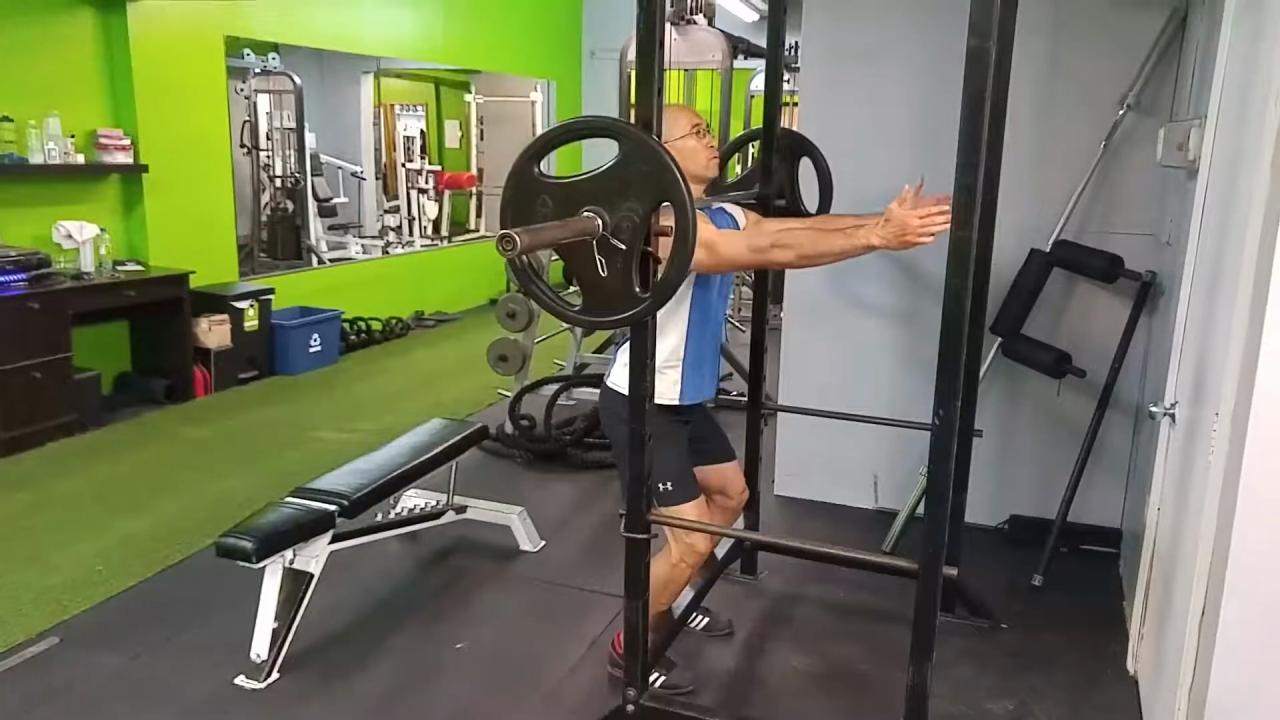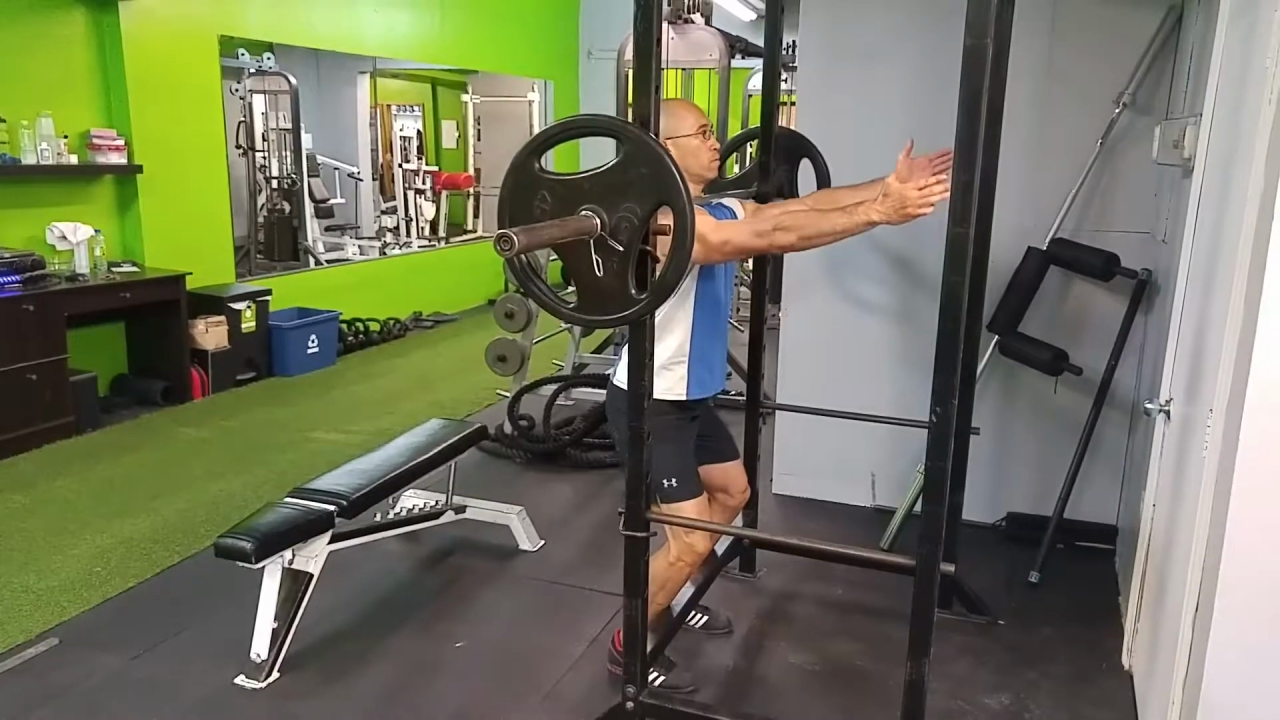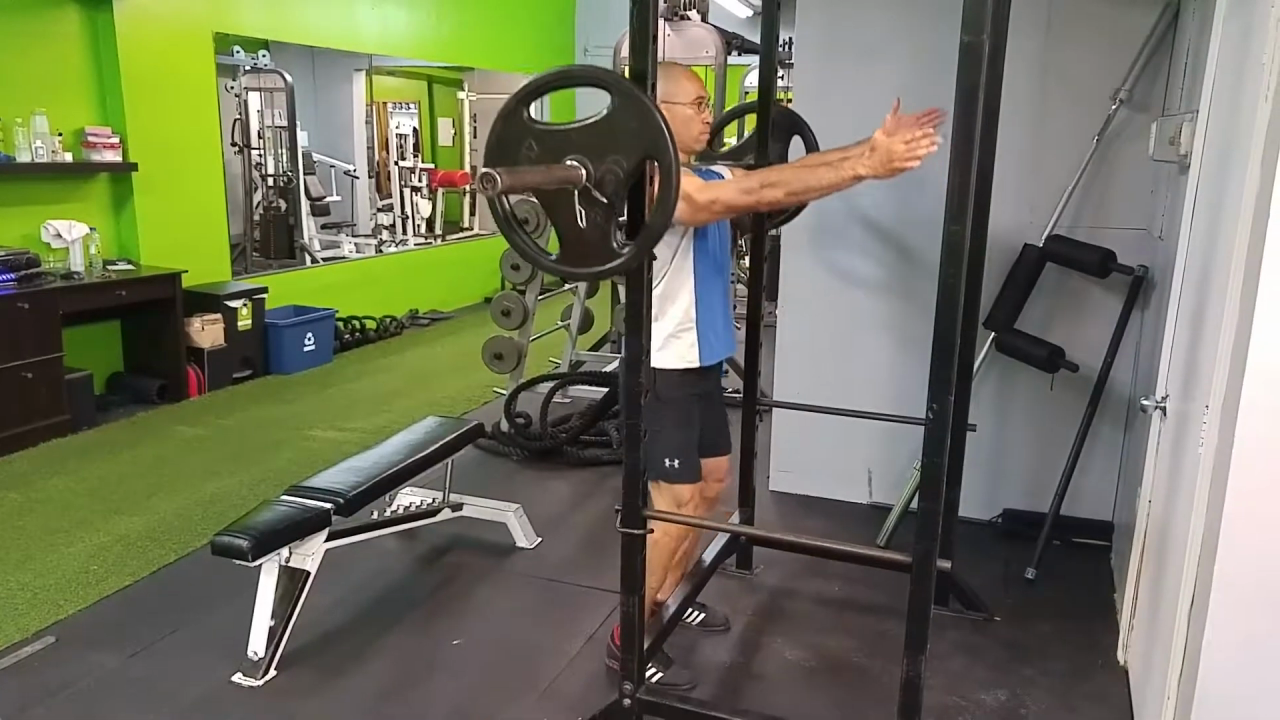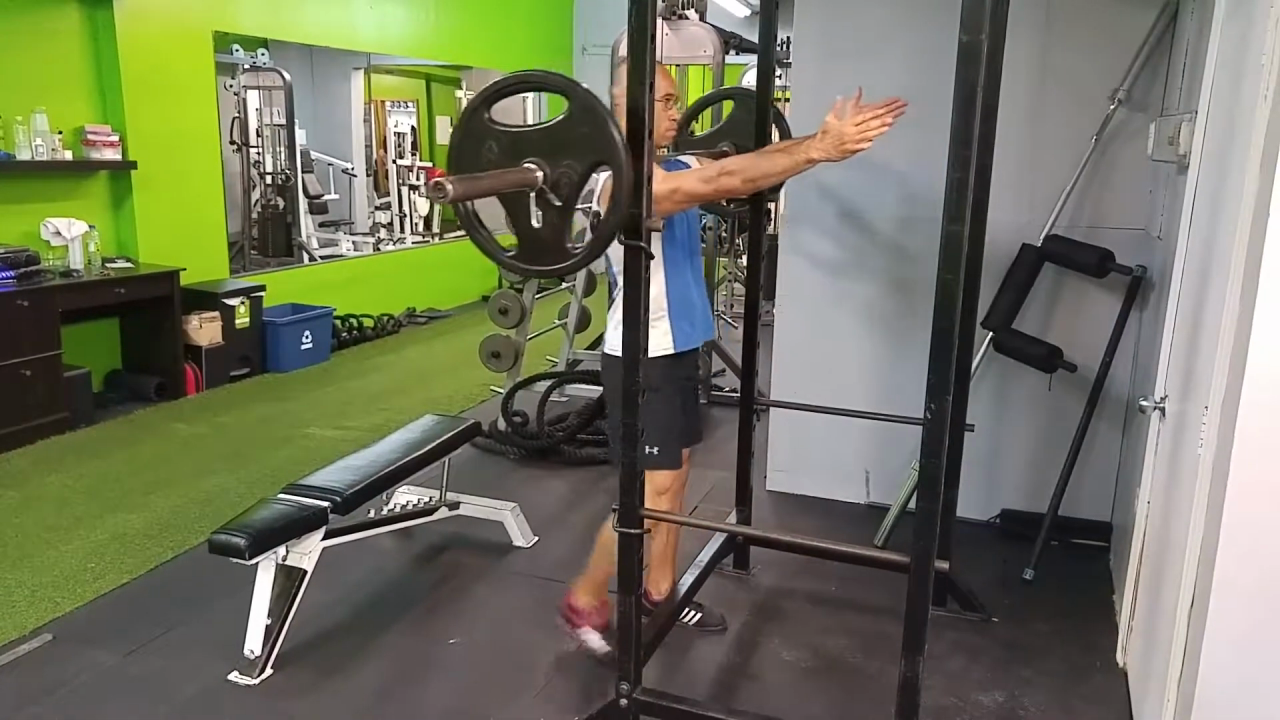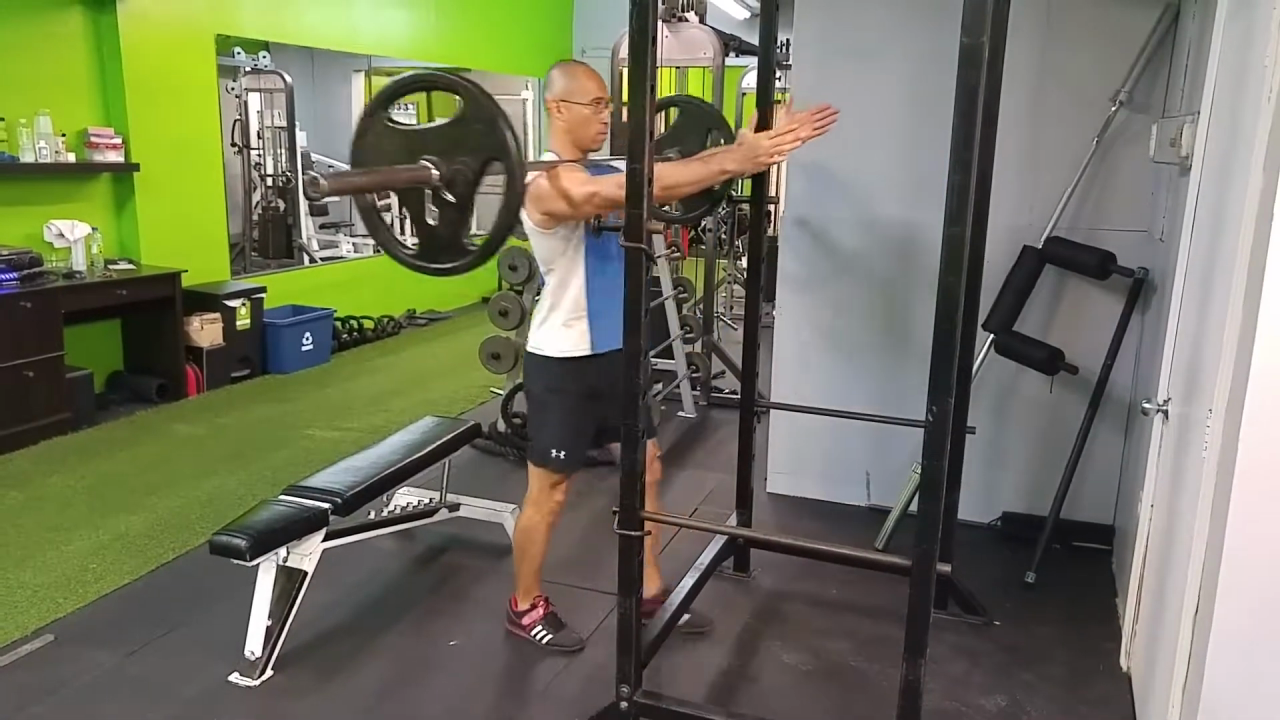
dt=0.5s
person 1, frame 1
left shoulder: (724, 217)
left elbow: (797, 229)
right elbow: (772, 252)
left wrist: (885, 220)
right wrist: (877, 238)
left hip: (683, 397)
left knee: (730, 495)
right knee: (691, 540)
left ankle: (667, 602)
right ankle: (630, 647)
person 1, frame 2
left shoulder: (722, 211)
right shoulder: (669, 221)
left elbow: (800, 207)
right elbow: (774, 236)
left wrist: (887, 187)
right wrist: (878, 214)
left hip: (691, 393)
right hip: (649, 401)
left knee: (732, 493)
right knee: (691, 539)
left ankle: (667, 600)
right ankle: (628, 646)
person 1, frame 3
left shoulder: (711, 178)
left elbow: (783, 174)
right elbow: (762, 196)
left wrist: (873, 146)
right wrist: (865, 167)
left hip: (701, 367)
right hip: (663, 374)
left knee: (710, 488)
right knee: (676, 512)
left ankle: (666, 595)
right ankle: (628, 640)
person 1, frame 4
left shoulder: (676, 168)
left elbow: (741, 167)
right elbow: (721, 184)
left wrist: (833, 136)
right wrist: (818, 151)
left hip: (679, 351)
right hip: (640, 361)
left knee: (673, 483)
right knee: (654, 497)
left ankle: (657, 596)
right ankle: (585, 602)
person 1, frame 5
left shoulder: (606, 175)
right shoulder: (549, 185)
left elbow: (678, 171)
left wrist: (764, 143)
right wrist: (732, 161)
left hip: (613, 353)
right hip: (563, 361)
left knee: (647, 470)
right knee: (548, 491)
left ankle: (649, 592)
right ankle: (525, 606)
